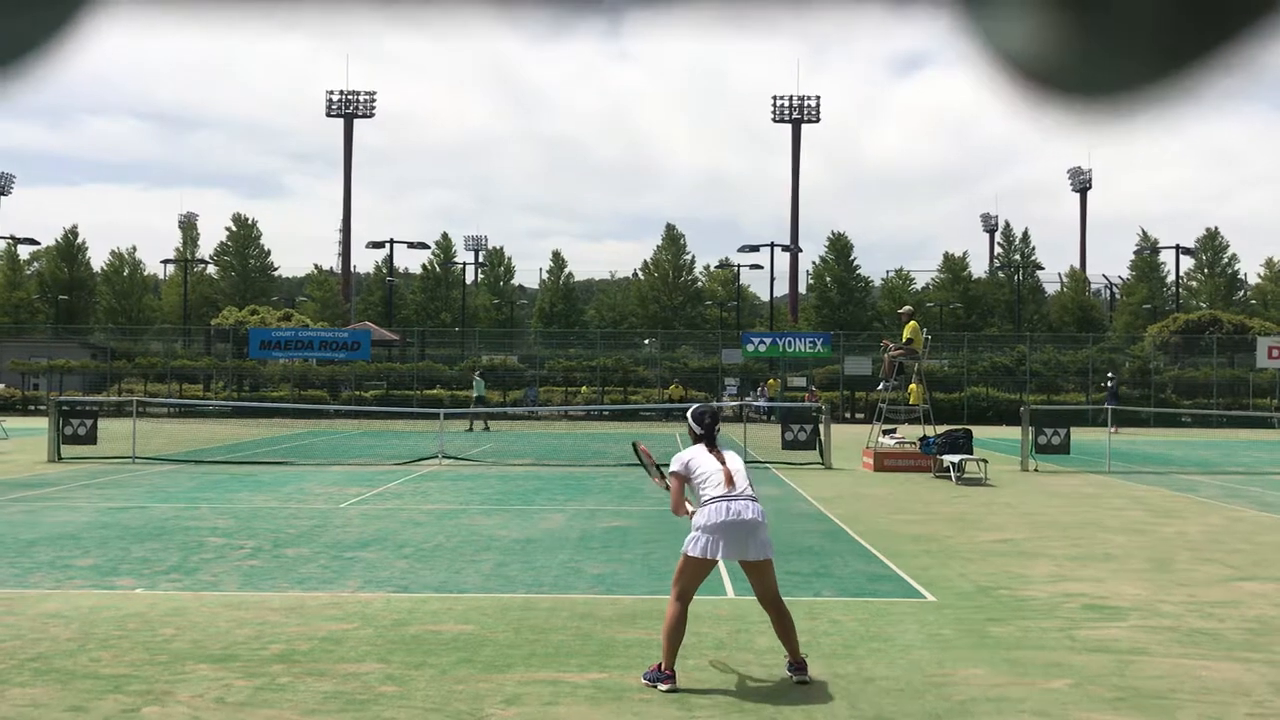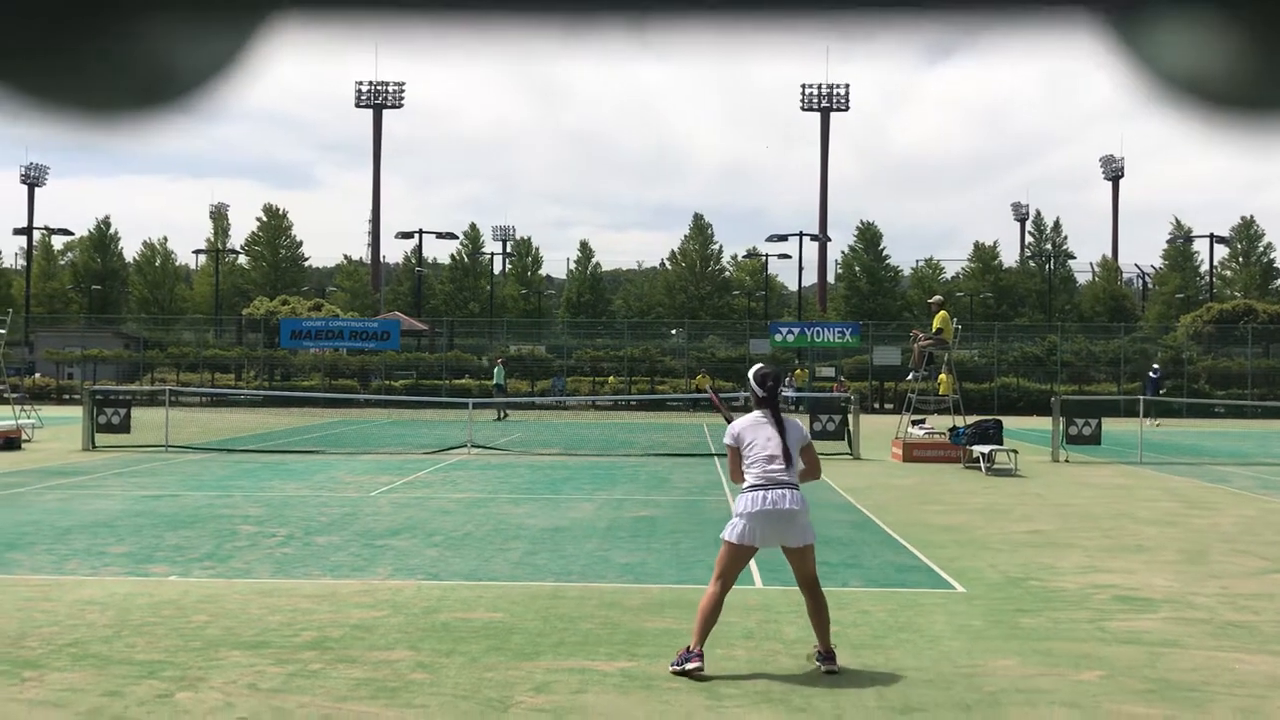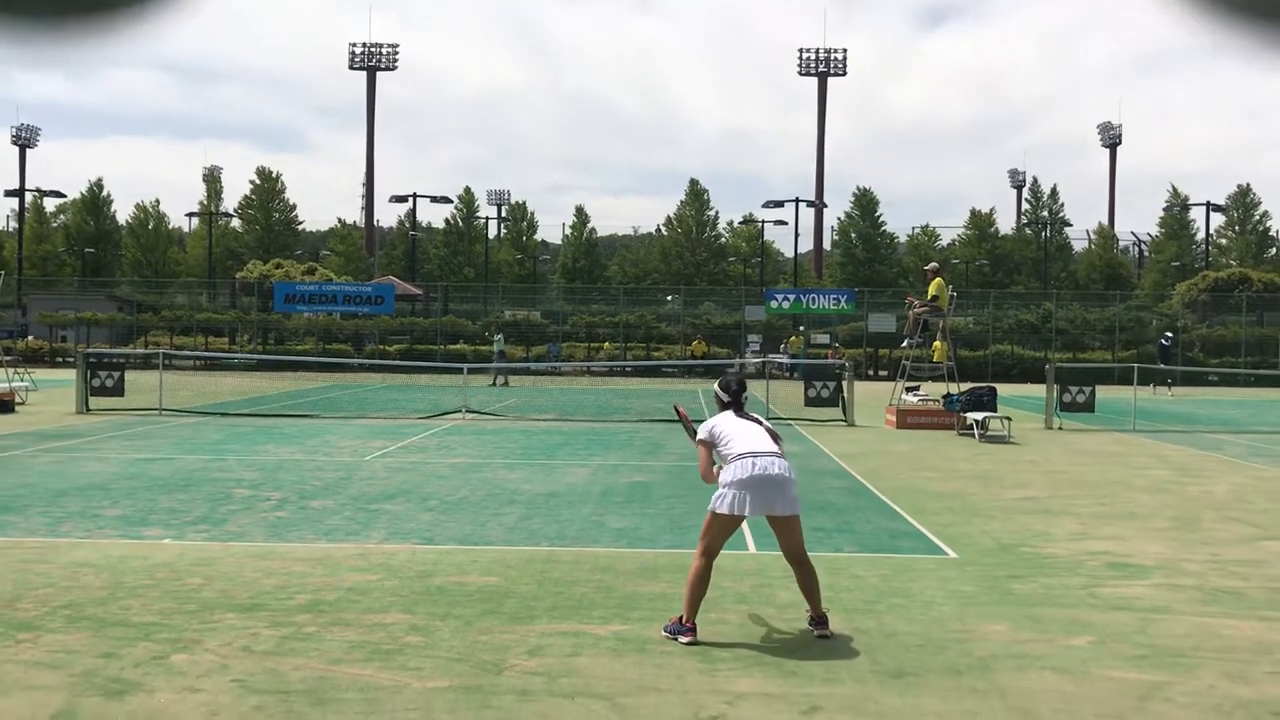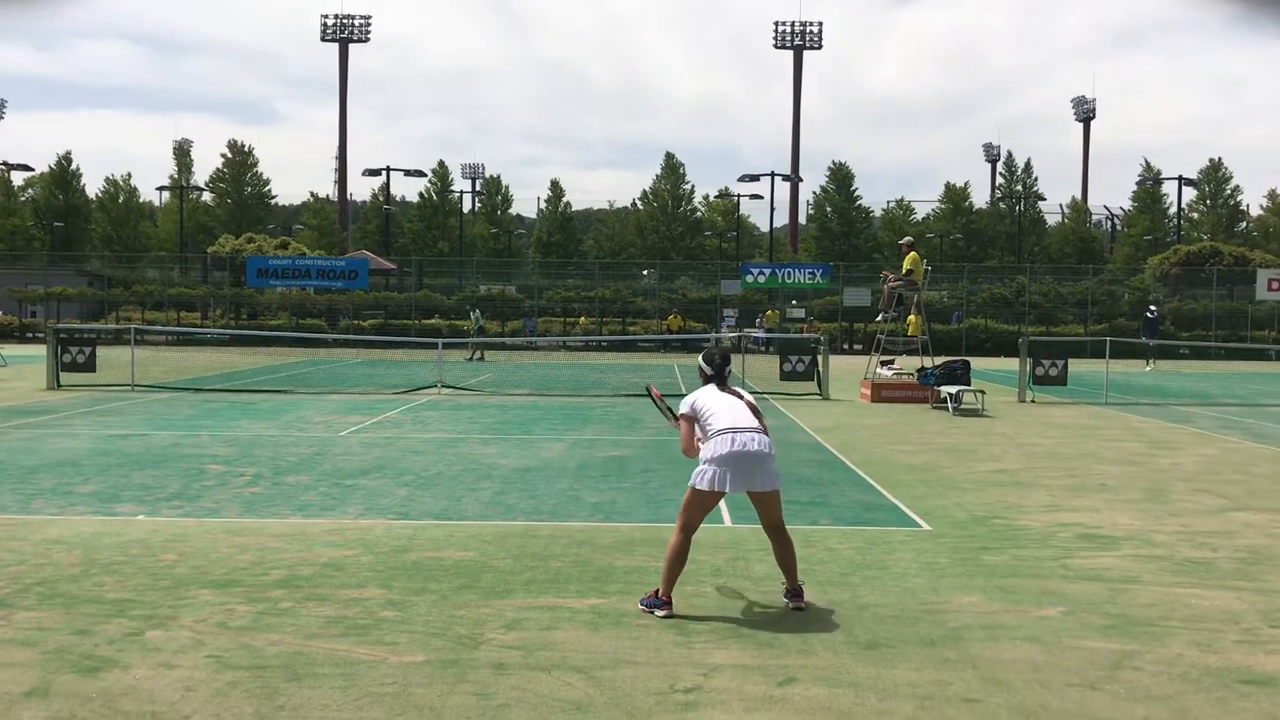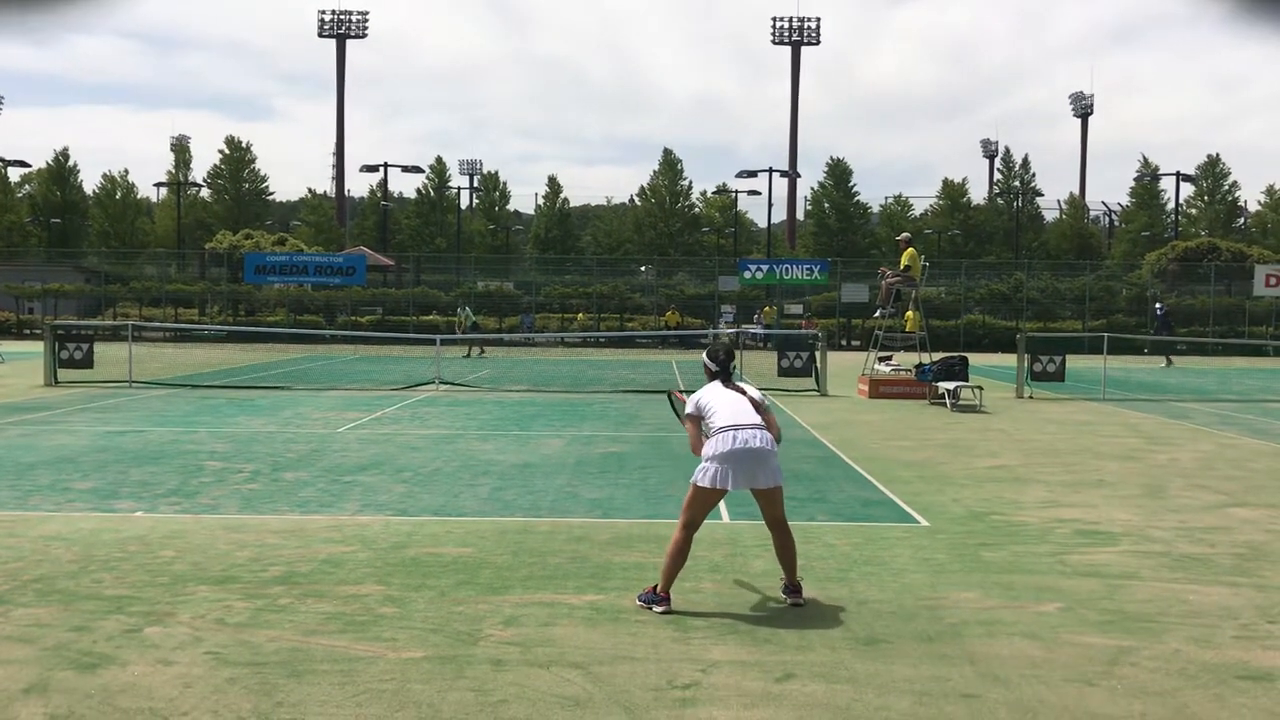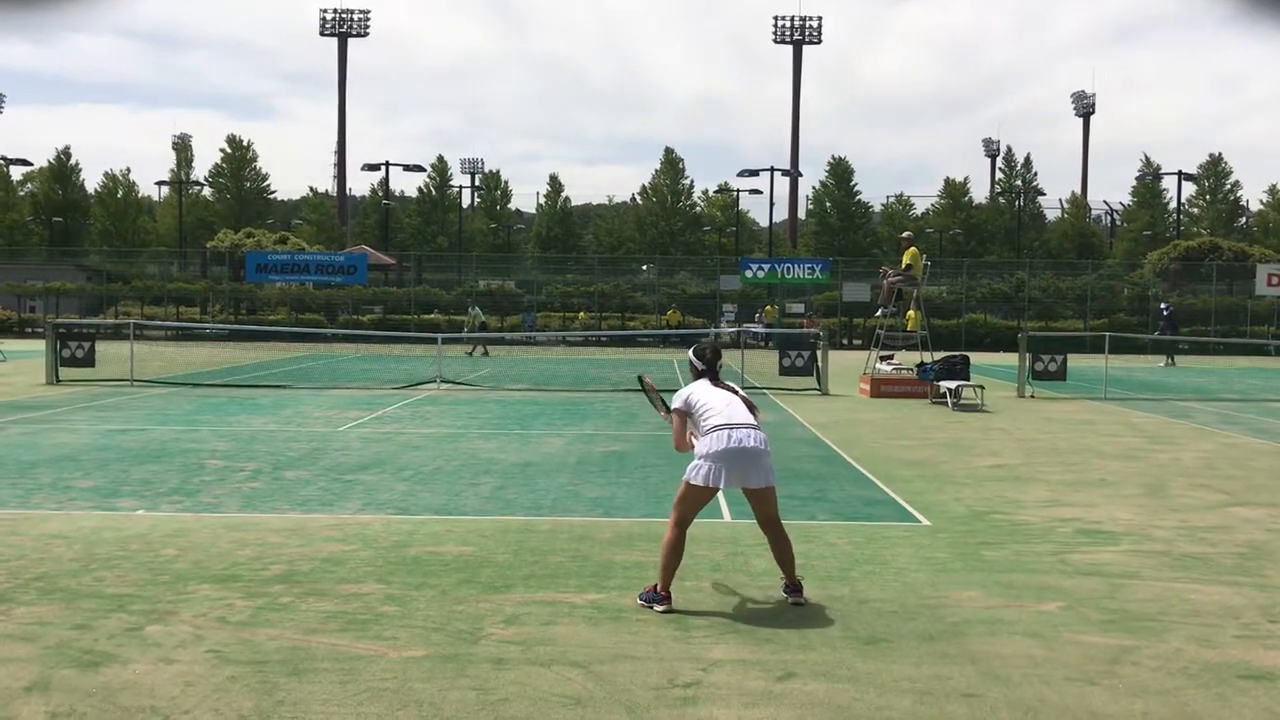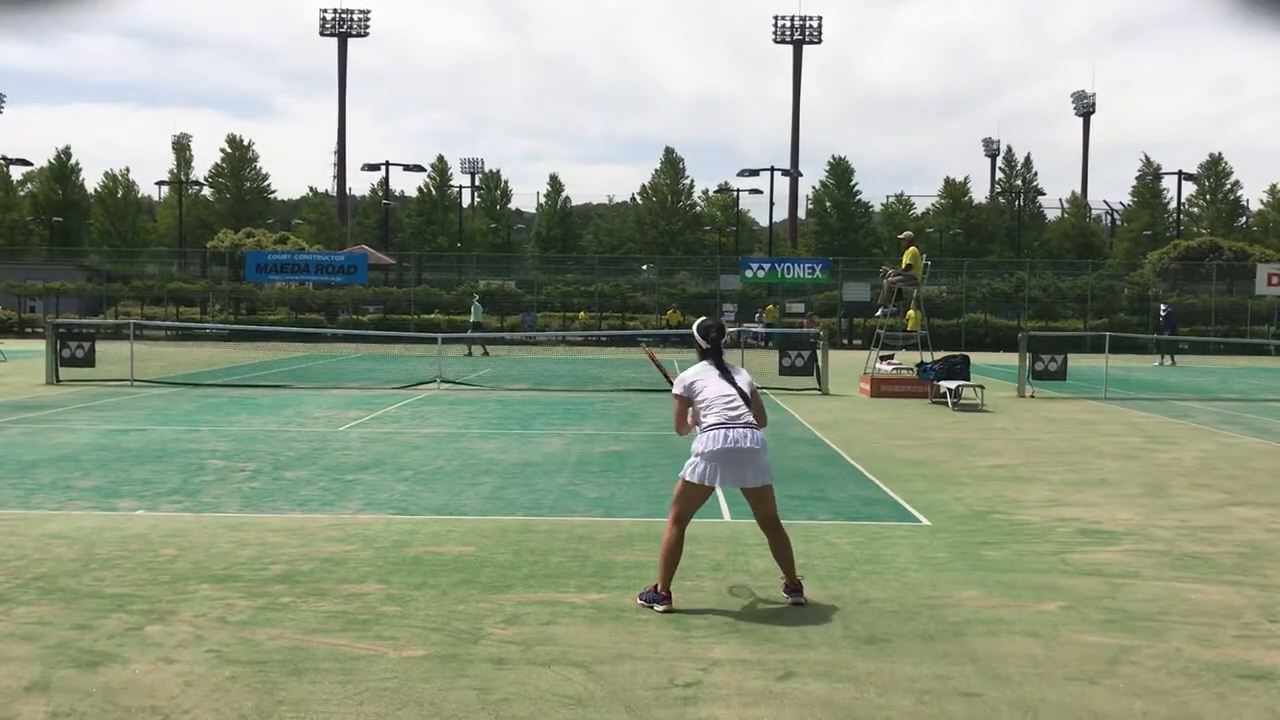
dt=0.7s
person 1, frame 1
left shoulder: (683, 457)
right shoulder: (733, 456)
left elbow: (676, 508)
left wrist: (690, 510)
left hip: (713, 519)
right hip: (753, 517)
left knee: (679, 596)
right knee: (771, 599)
left ankle: (666, 671)
right ankle: (798, 663)
person 1, frame 2
left shoulder: (738, 427)
right shoulder: (796, 427)
right elbow: (814, 472)
left hip: (752, 505)
right hip: (792, 504)
left knee: (719, 583)
right knee: (810, 584)
left ankle: (694, 652)
right ankle: (826, 654)
person 1, frame 3
left shoulder: (710, 425)
right shoulder: (761, 421)
left elbow: (706, 475)
left wrist: (718, 474)
left hip: (741, 474)
right hip: (780, 474)
left knee: (705, 553)
right knee: (797, 555)
left ankle: (686, 624)
right ankle: (819, 618)
person 1, frame 4
left shoulder: (692, 398)
right shoulder: (743, 395)
left elbow: (688, 449)
left wrist: (701, 448)
left hip: (721, 451)
right hip: (760, 449)
left knee: (684, 528)
right knee: (775, 527)
left ankle: (662, 598)
right ankle: (794, 592)
person 1, frame 5
left shoulder: (698, 397)
right shoulder: (751, 391)
left elbow: (697, 448)
right elbow: (776, 435)
left hip: (723, 449)
right hip: (762, 447)
left knee: (687, 525)
right knee: (778, 523)
left ankle: (660, 594)
right ankle: (793, 587)
person 1, frame 6
left shoulder: (685, 393)
right shoulder: (734, 389)
left elbow: (680, 445)
left wrist: (693, 439)
left hip: (717, 448)
right hip: (756, 446)
left knee: (678, 522)
right knee: (771, 523)
left ankle: (661, 593)
right ankle: (793, 586)
person 1, frame 7
left shoulder: (687, 377)
right shoulder: (741, 373)
left elbow: (681, 429)
right elbow: (761, 421)
left hip: (713, 446)
right hip: (752, 445)
left knee: (677, 520)
right knee: (770, 521)
left ankle: (661, 593)
right ankle: (794, 586)
